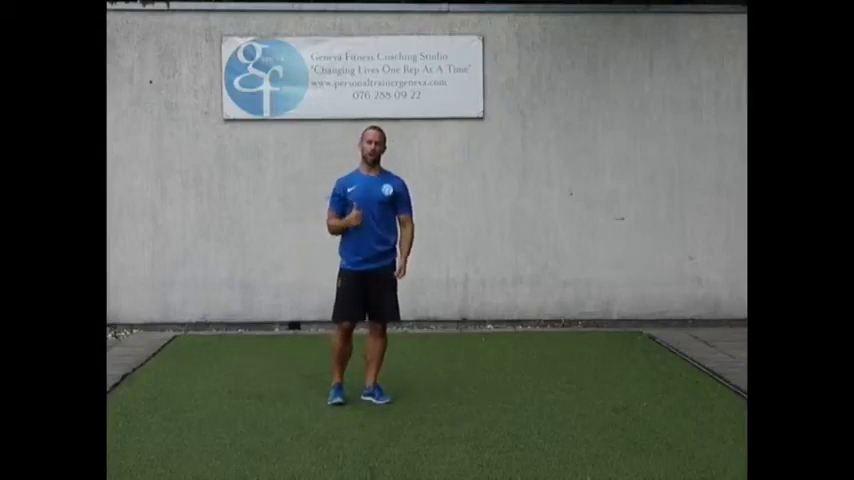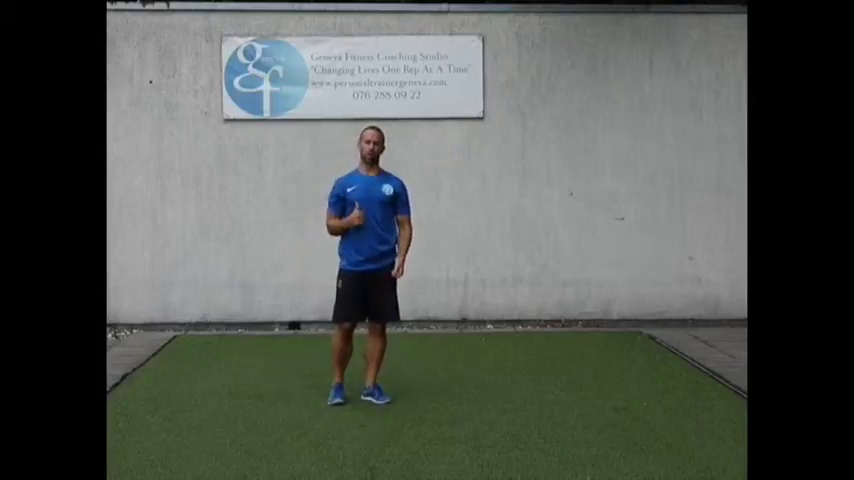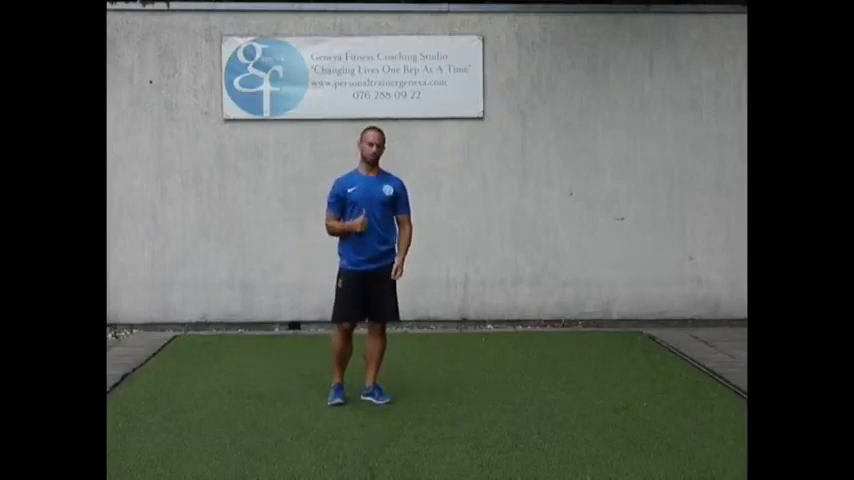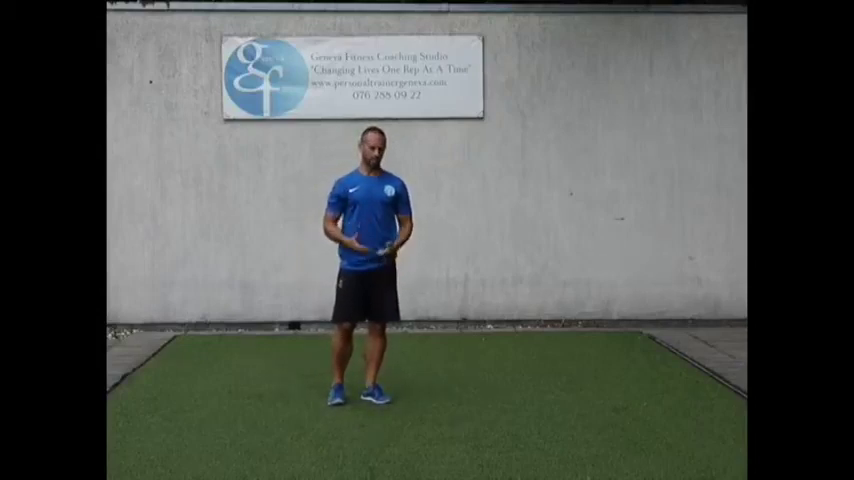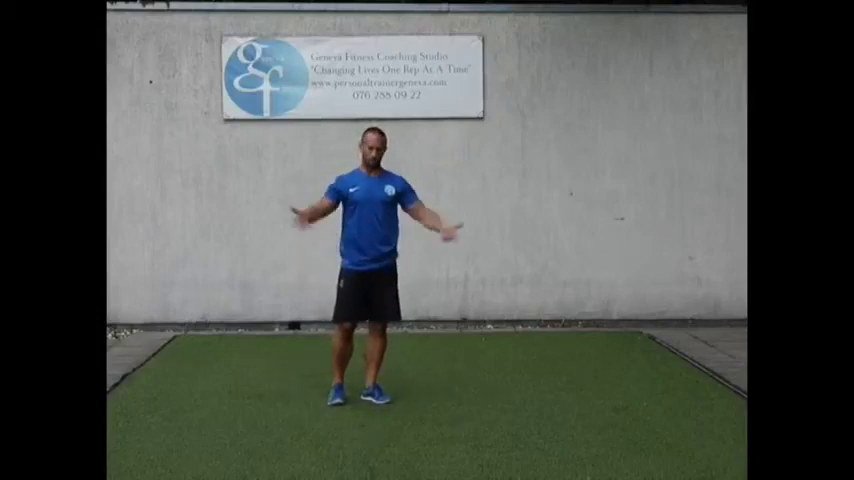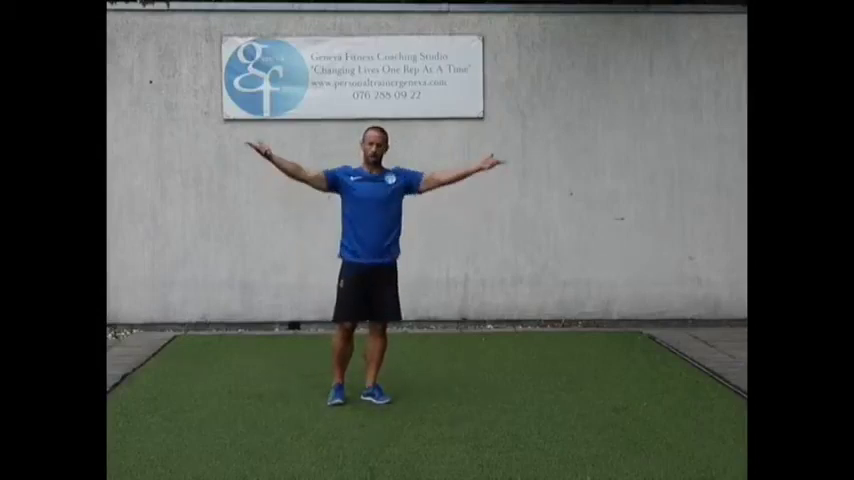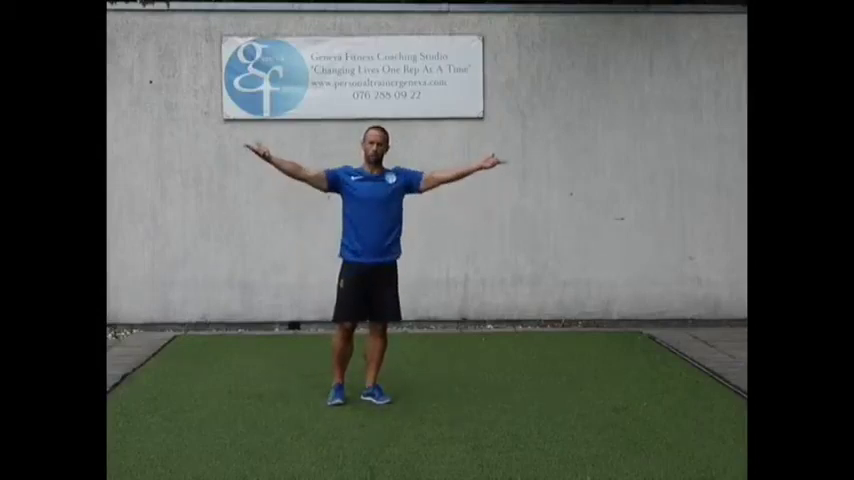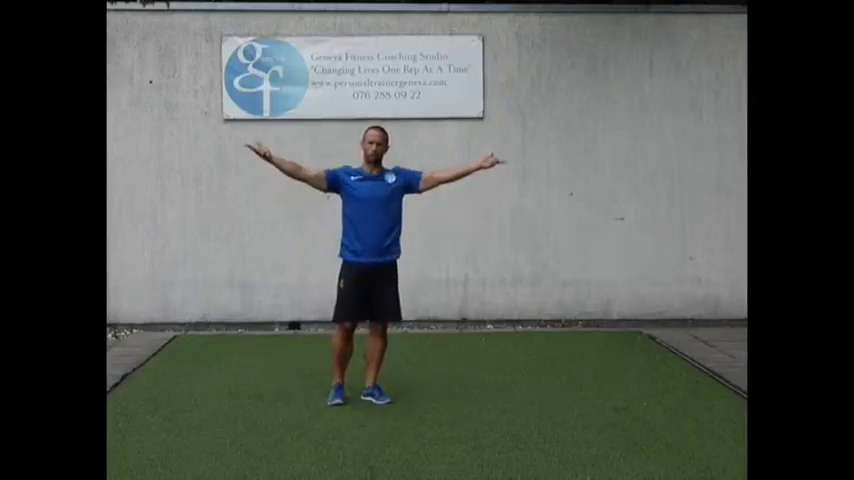
dt=0.3s
person 1, frame 1
left shoulder: (395, 184)
right shoulder: (344, 183)
left elbow: (406, 225)
right elbow: (331, 226)
left wrist: (403, 258)
right wrist: (348, 222)
left hip: (383, 268)
right hip: (351, 268)
left knee: (379, 327)
right knee: (344, 326)
left ankle: (371, 385)
right ankle: (337, 384)
person 1, frame 2
left shoulder: (394, 185)
right shoulder: (343, 184)
left elbow: (404, 226)
right elbow: (331, 226)
left wrist: (401, 258)
right wrist: (349, 221)
left hip: (383, 269)
right hip: (351, 268)
left knee: (378, 327)
right knee: (344, 326)
left ankle: (371, 386)
right ankle: (337, 384)
person 1, frame 3
left shoulder: (394, 184)
right shoulder: (343, 184)
left elbow: (404, 225)
right elbow: (330, 225)
left wrist: (400, 258)
right wrist: (350, 226)
left hip: (383, 269)
right hip: (351, 269)
left knee: (378, 327)
right knee: (344, 327)
left ankle: (371, 385)
right ankle: (337, 384)
person 1, frame 4
left shoulder: (396, 185)
right shoulder: (344, 184)
left elbow: (406, 223)
right elbow: (328, 224)
left wrist: (397, 243)
right wrist: (346, 241)
left hip: (383, 269)
right hip: (352, 269)
left knee: (378, 327)
right knee: (344, 326)
left ankle: (371, 386)
right ankle: (337, 385)
person 1, frame 5
left shoulder: (396, 183)
right shoulder: (345, 182)
left elbow: (419, 211)
right elbow: (323, 206)
left wrist: (442, 228)
right wrist: (307, 215)
left hip: (385, 269)
right hip: (353, 269)
left knee: (378, 327)
right knee: (345, 326)
left ankle: (371, 386)
right ankle: (337, 384)
person 1, frame 6
left shoulder: (400, 178)
right shoulder: (344, 176)
left elbow: (438, 178)
right elbow: (305, 175)
left wrist: (479, 167)
right wrist: (272, 158)
left hip: (385, 267)
right hip: (353, 266)
left knee: (379, 327)
right knee: (345, 326)
left ankle: (371, 386)
right ankle: (337, 384)
person 1, frame 7
left shoulder: (400, 178)
right shoulder: (345, 177)
left elbow: (438, 177)
right elbow: (305, 174)
left wrist: (480, 166)
right wrist: (270, 158)
left hip: (385, 267)
right hip: (353, 265)
left knee: (379, 327)
right knee: (345, 326)
left ankle: (371, 386)
right ankle: (338, 385)
person 1, frame 8
left shoulder: (400, 178)
right shoulder: (345, 177)
left elbow: (437, 177)
right elbow: (305, 174)
left wrist: (479, 166)
right wrist: (271, 159)
left hip: (385, 266)
right hip: (353, 265)
left knee: (379, 327)
right knee: (345, 326)
left ankle: (371, 386)
right ankle: (337, 385)
